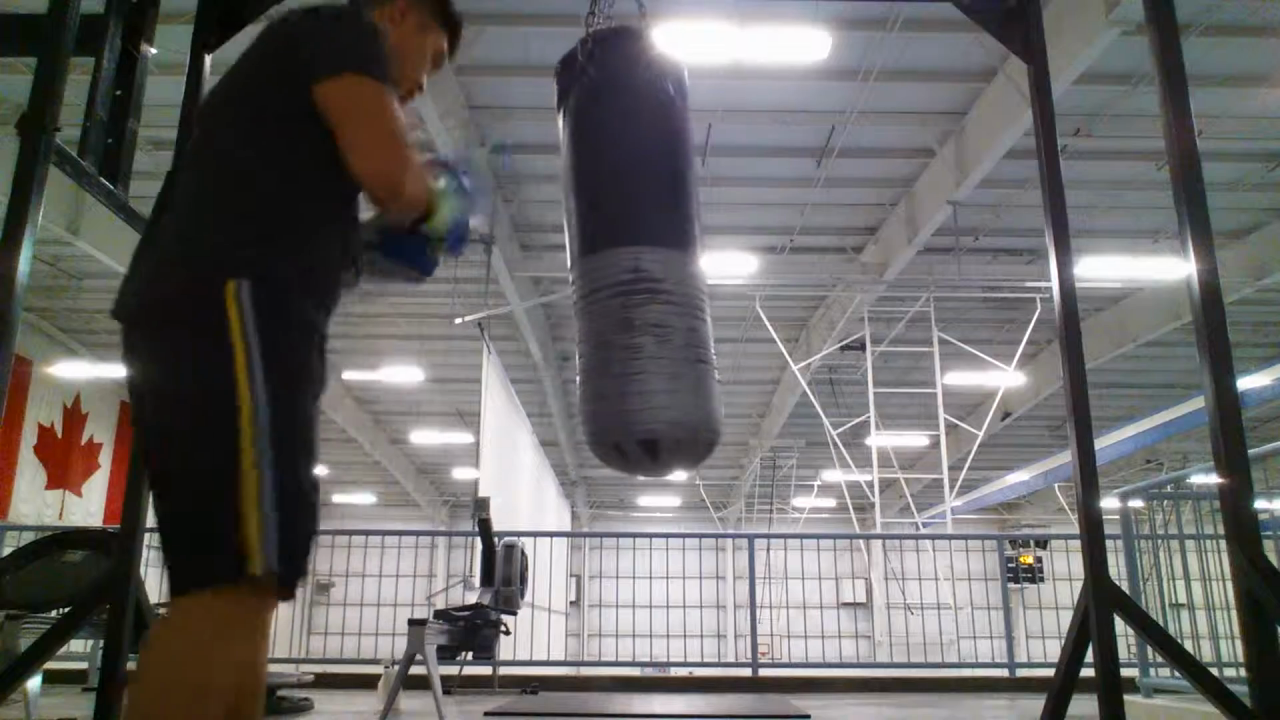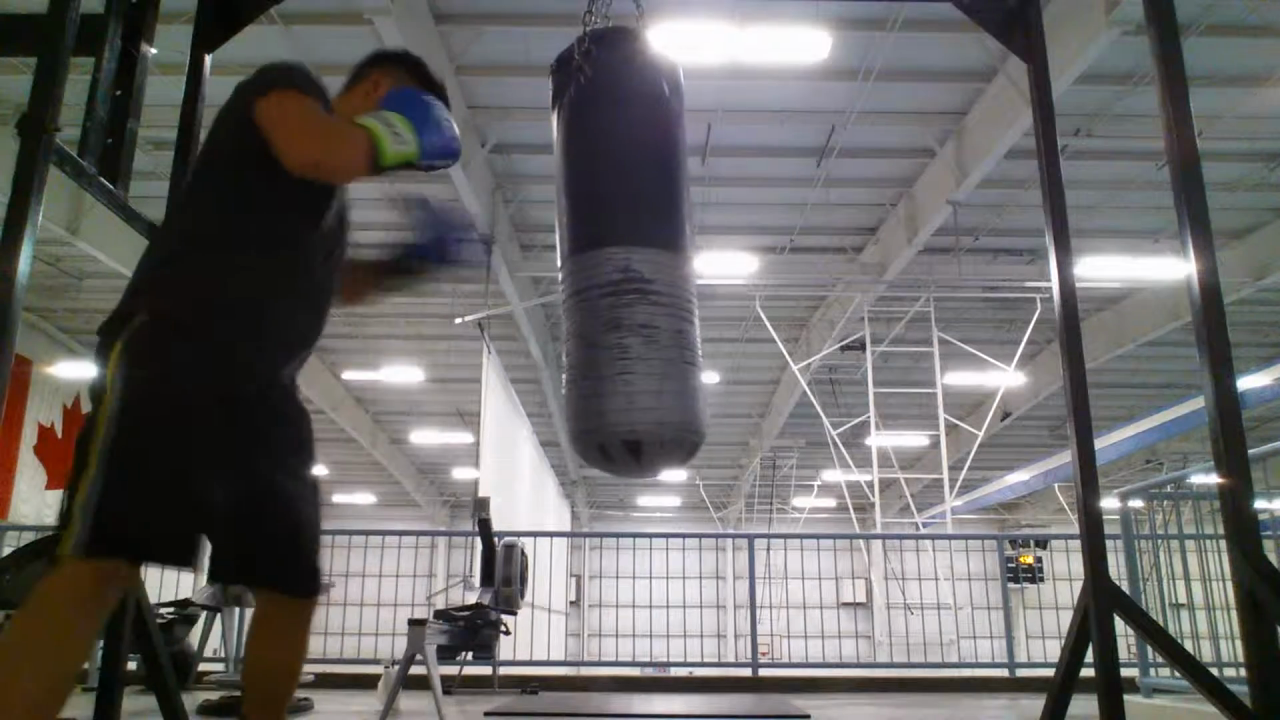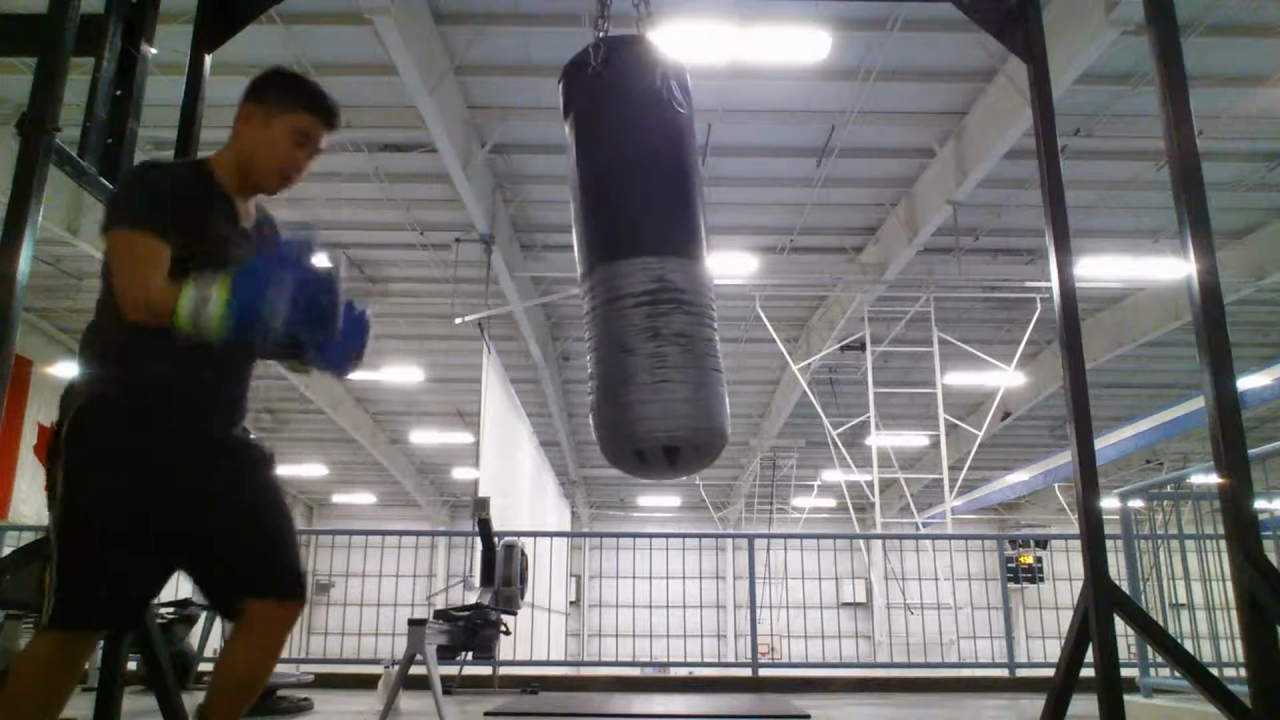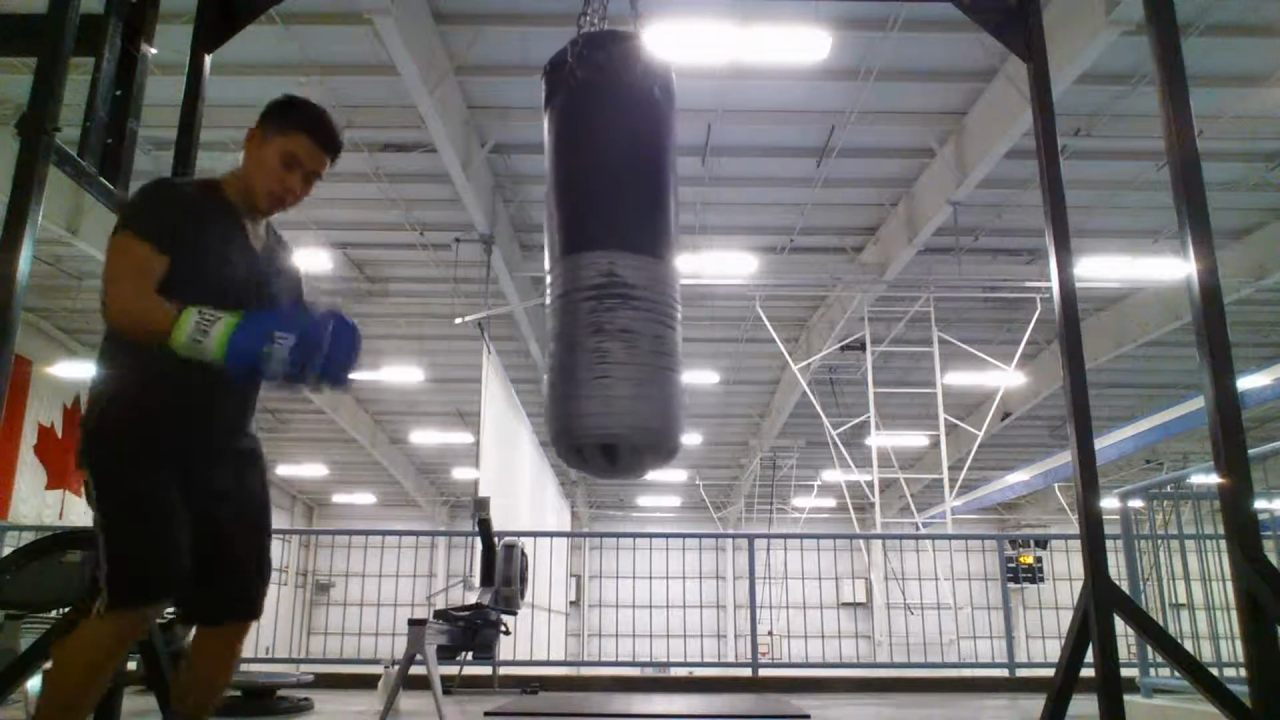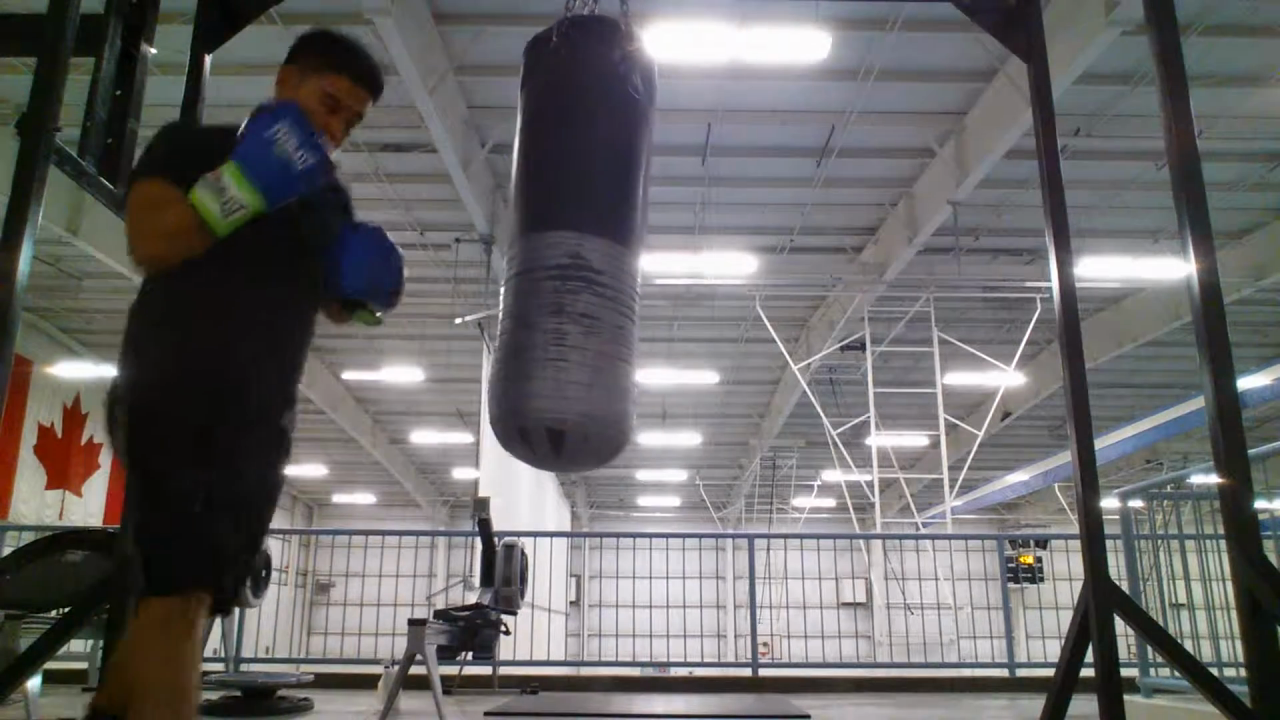
dt=0.5s
person 1, frame 1
left shoulder: (284, 79)
right elbow: (387, 173)
left wrist: (368, 249)
right wrist: (434, 198)
left hip: (206, 329)
right hip: (230, 321)
left knee: (256, 579)
right knee: (238, 575)
person 1, frame 2
left shoulder: (327, 197)
right shoulder: (291, 86)
left elbow: (342, 282)
right elbow: (321, 153)
left wrist: (414, 260)
right wrist: (401, 132)
left hip: (258, 389)
right hip: (173, 354)
left knee: (293, 590)
right knee: (101, 567)
person 1, frame 3
left shoulder: (264, 234)
right shoulder: (158, 189)
right elbow: (139, 297)
left wrist: (307, 340)
right wrist: (235, 297)
left hip: (214, 448)
right hip: (117, 435)
left knee: (277, 597)
right knee: (77, 625)
person 1, frame 4
left shoulder: (278, 256)
right shoulder: (169, 204)
left elbow: (276, 347)
right elbow: (123, 300)
left wrist: (315, 351)
right wrist: (238, 336)
left hip: (226, 448)
right hip: (135, 432)
left knee: (230, 617)
right knee: (134, 604)
person 1, frame 5
left shoulder: (329, 198)
right shoulder: (191, 146)
left elbow: (336, 301)
right elbow: (149, 242)
left wrist: (364, 285)
right wrist: (251, 180)
left hip: (257, 416)
right hip: (166, 399)
left knee: (202, 598)
right knee: (175, 594)
